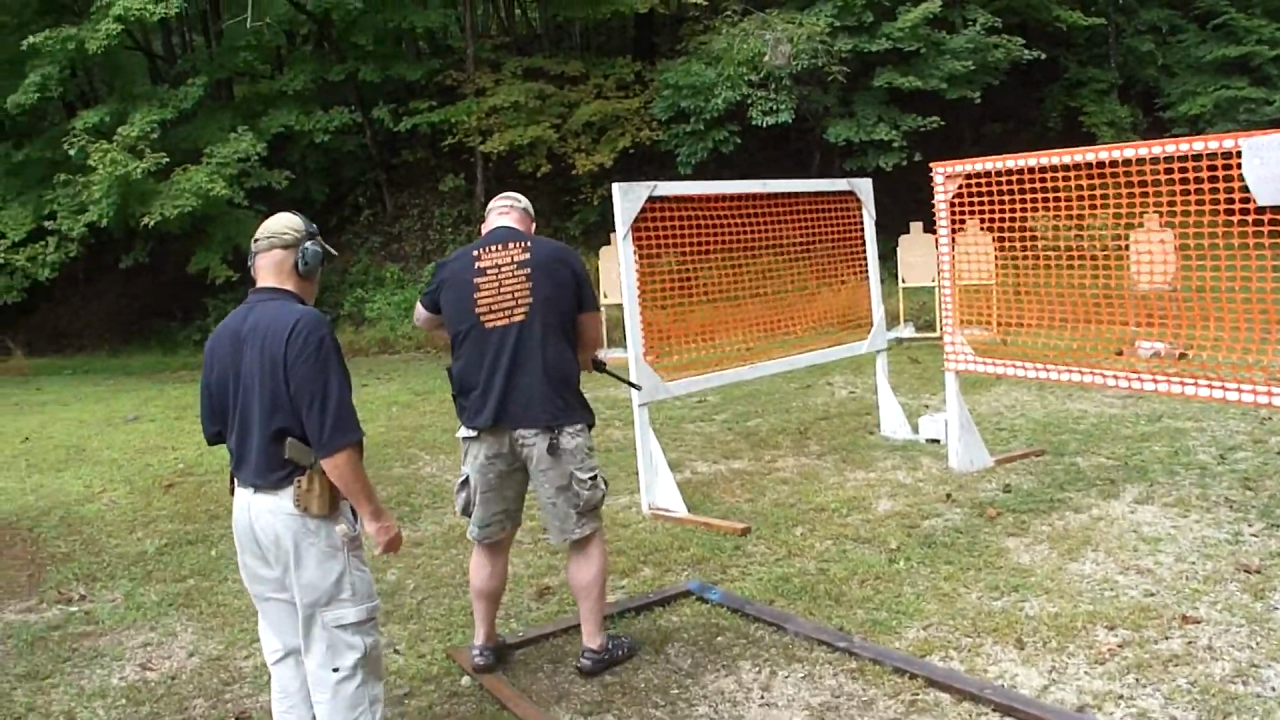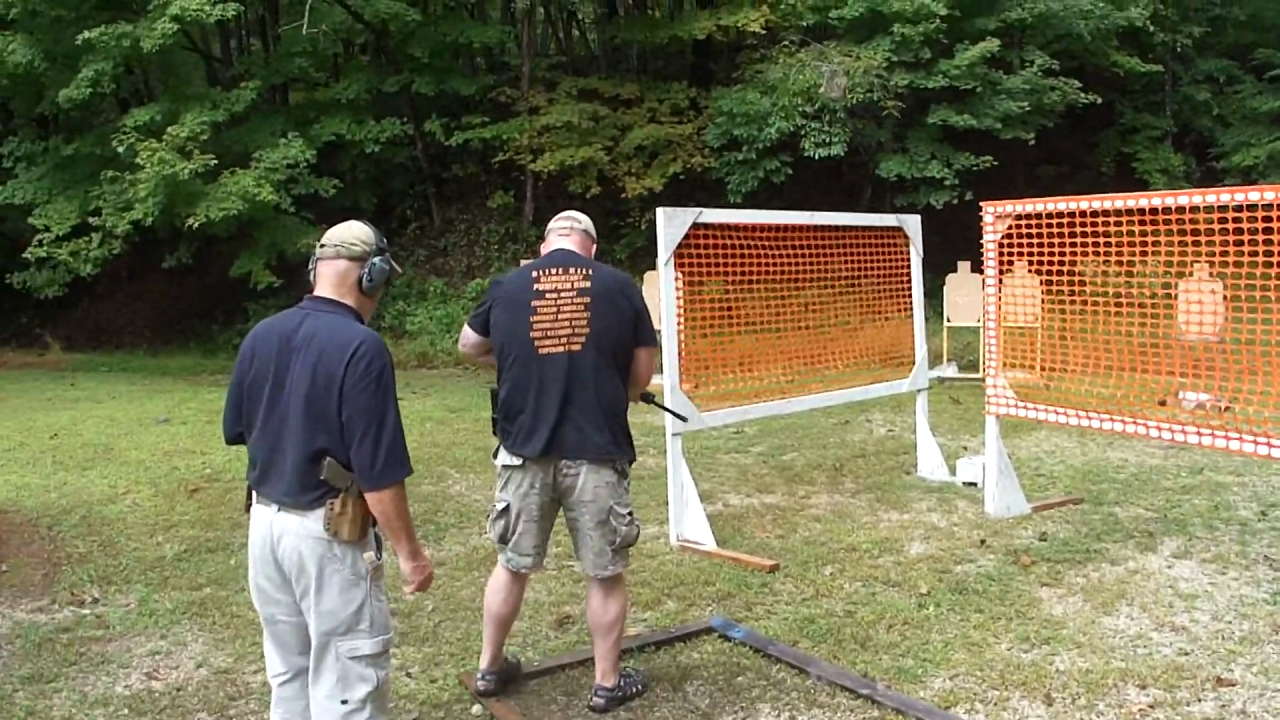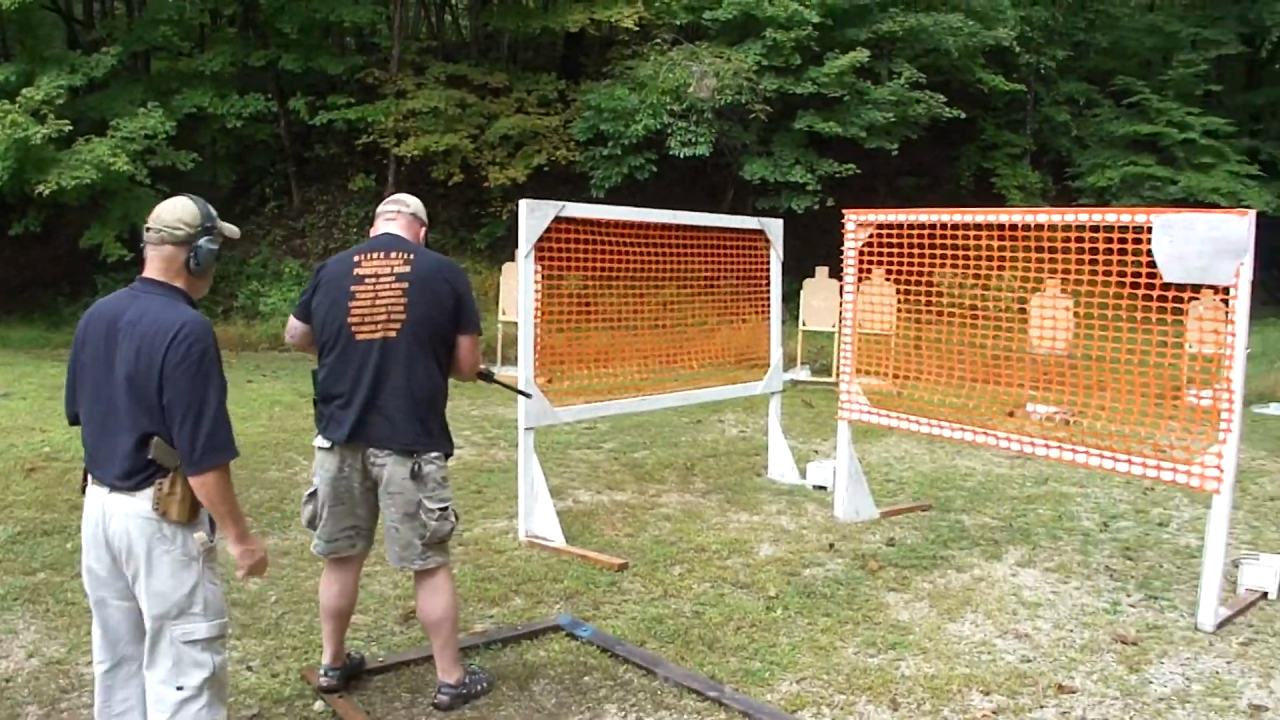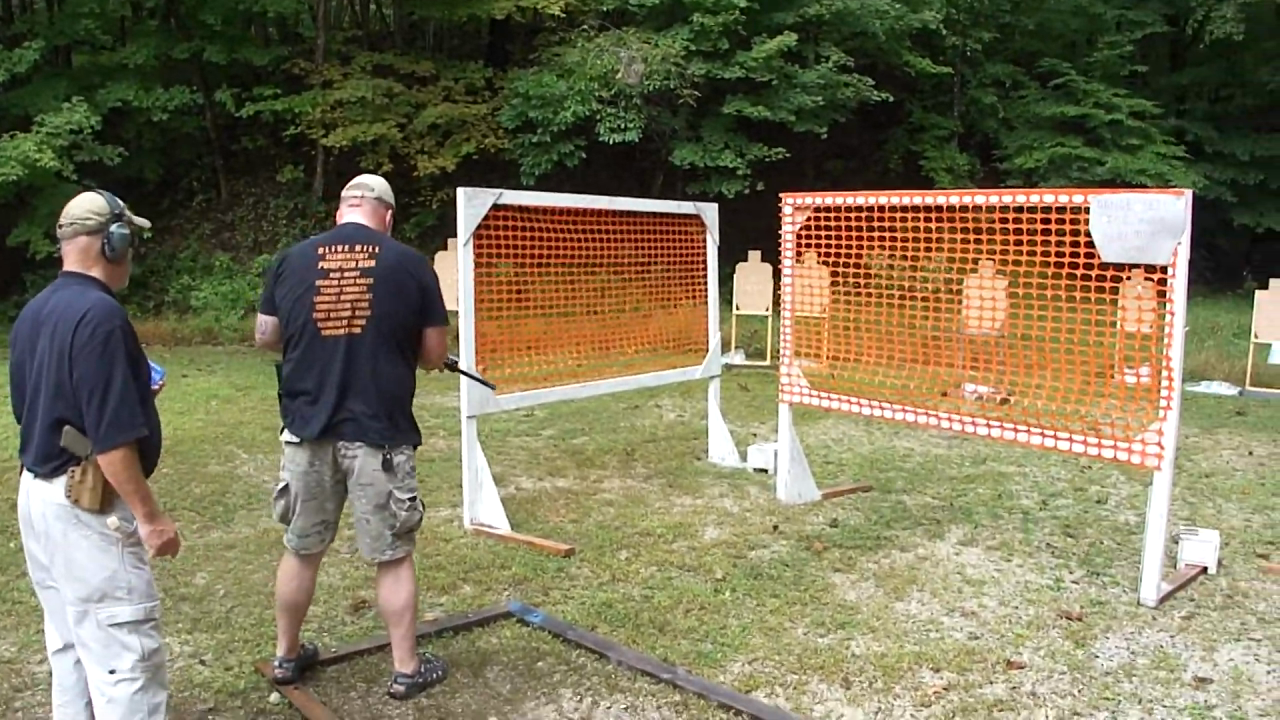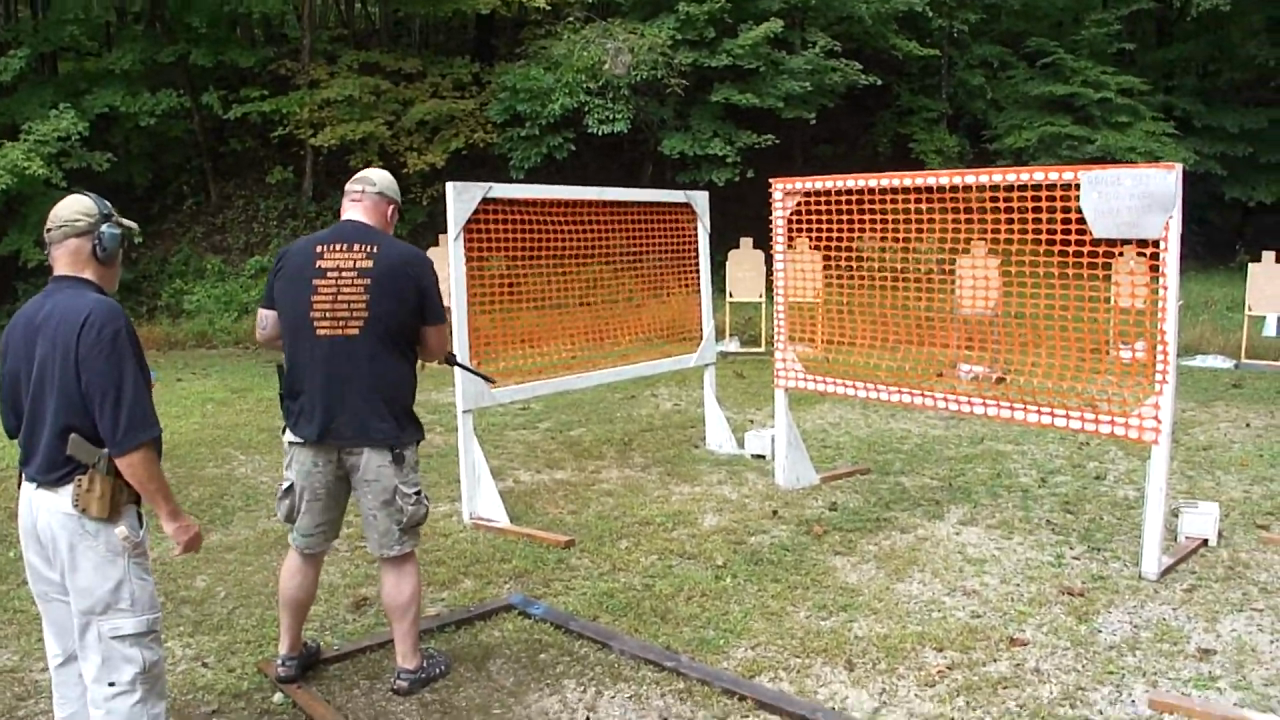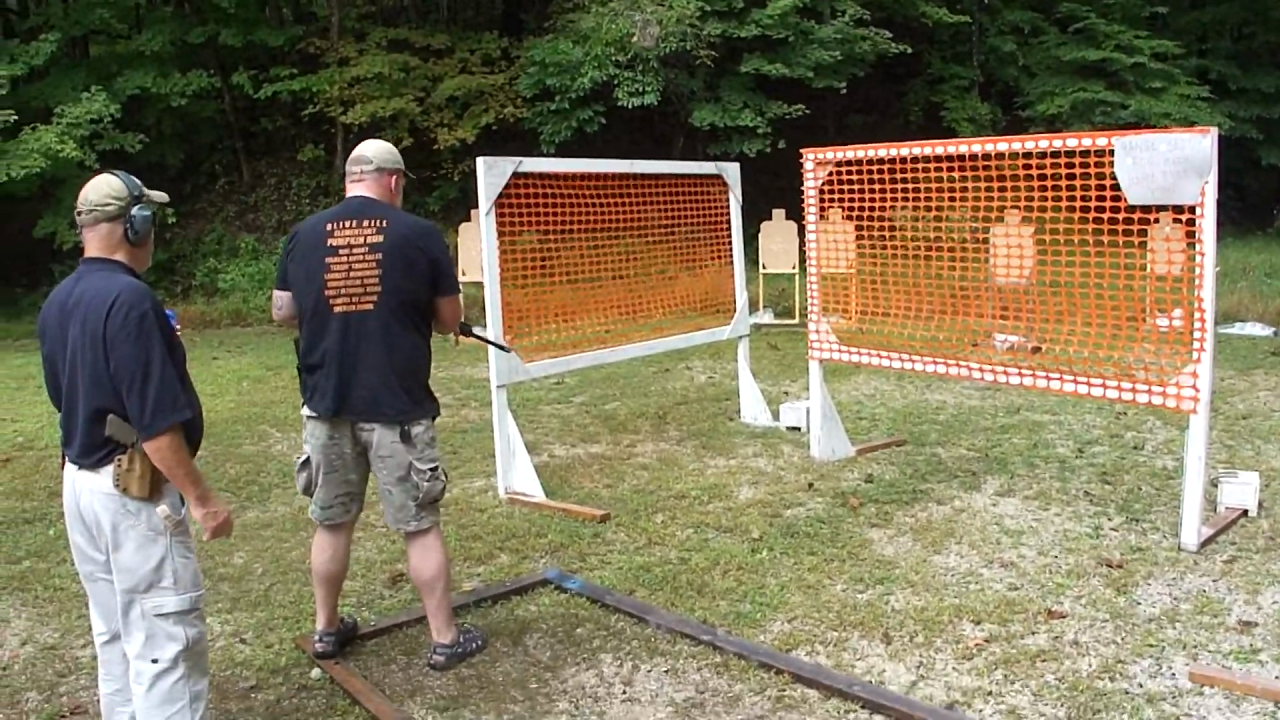
dt=0.5s
person 1, frame 1
left shoulder: (221, 335)
right shoulder: (305, 325)
left elbow: (216, 430)
right elbow: (334, 440)
right wrist: (372, 513)
left hip: (248, 507)
right hip: (305, 510)
left knee: (286, 649)
right knee: (345, 652)
person 1, frame 2
left shoulder: (262, 334)
right shoulder: (361, 347)
left elbow: (236, 429)
right elbow: (379, 471)
right wrist: (409, 552)
left hip: (265, 520)
right hip: (327, 532)
left knee: (289, 671)
right knee: (348, 680)
person 1, frame 3
left shoulder: (96, 315)
right shoulder: (186, 330)
left elbow: (79, 411)
right elbow: (204, 455)
right wrist: (238, 535)
left hip: (100, 504)
right hip: (160, 516)
left knee: (117, 654)
right knee: (185, 668)
person 1, frame 4
left shoulder: (33, 312)
right shoulder: (99, 314)
right elbow: (112, 438)
right wrist: (149, 515)
left hip: (39, 493)
right hip: (88, 505)
left knee: (70, 645)
right knee: (126, 654)
person 1, frame 5
right shoulder: (100, 317)
right elbow: (129, 440)
right wrist: (171, 514)
right hip: (92, 511)
left knee: (69, 656)
right knee: (125, 664)
person 1, frame 6
left shoulder: (58, 301)
right shoulder: (129, 299)
right elbow: (156, 421)
right wrist: (201, 498)
left hip: (81, 483)
right hip: (134, 490)
left knee: (116, 633)
right knee: (167, 638)
person 2, frame 1
left shoulder: (452, 267)
right shoulder: (560, 257)
left elbow: (423, 319)
right elbow: (591, 340)
left hip: (485, 424)
right hip: (554, 420)
left knee: (489, 539)
right knee: (584, 533)
left ankle: (484, 644)
right ankle: (595, 644)
person 2, frame 2
left shoulder: (506, 286)
right shoulder: (620, 286)
left elbow: (469, 346)
right elbow: (641, 378)
left hip: (524, 449)
right hip: (597, 451)
left knee: (512, 562)
right knee: (606, 571)
left ankle: (489, 667)
right ankle: (608, 682)
person 2, frame 3
left shoulder: (331, 270)
right shoulder: (445, 273)
left elbow: (295, 337)
right elbow: (467, 367)
left hip: (341, 437)
right hip: (411, 442)
left knee: (340, 556)
right knee: (430, 563)
left ankle: (332, 663)
right ankle: (452, 680)
person 2, frame 4
left shoulder: (292, 259)
right shoulder: (410, 263)
left elbow: (265, 336)
right elbow: (434, 355)
left hip: (306, 429)
right hip: (379, 434)
left knee: (300, 548)
right knee: (392, 556)
left ankle: (286, 655)
right ankle: (407, 669)
person 2, frame 5
left shoulder: (291, 256)
right shoulder: (410, 261)
left elbow: (266, 333)
right elbow: (436, 349)
left hip: (310, 429)
right hip: (382, 433)
left knee: (304, 545)
right knee: (396, 552)
left ankle: (289, 653)
right ankle: (409, 664)
person 2, frame 6
left shoulder: (303, 235)
right shoulder: (420, 234)
left elbow: (282, 313)
right elbow: (450, 322)
left hip: (327, 405)
right hip: (398, 408)
left knee: (331, 521)
right knee: (421, 526)
left ankle: (326, 629)
right ankle: (445, 639)
